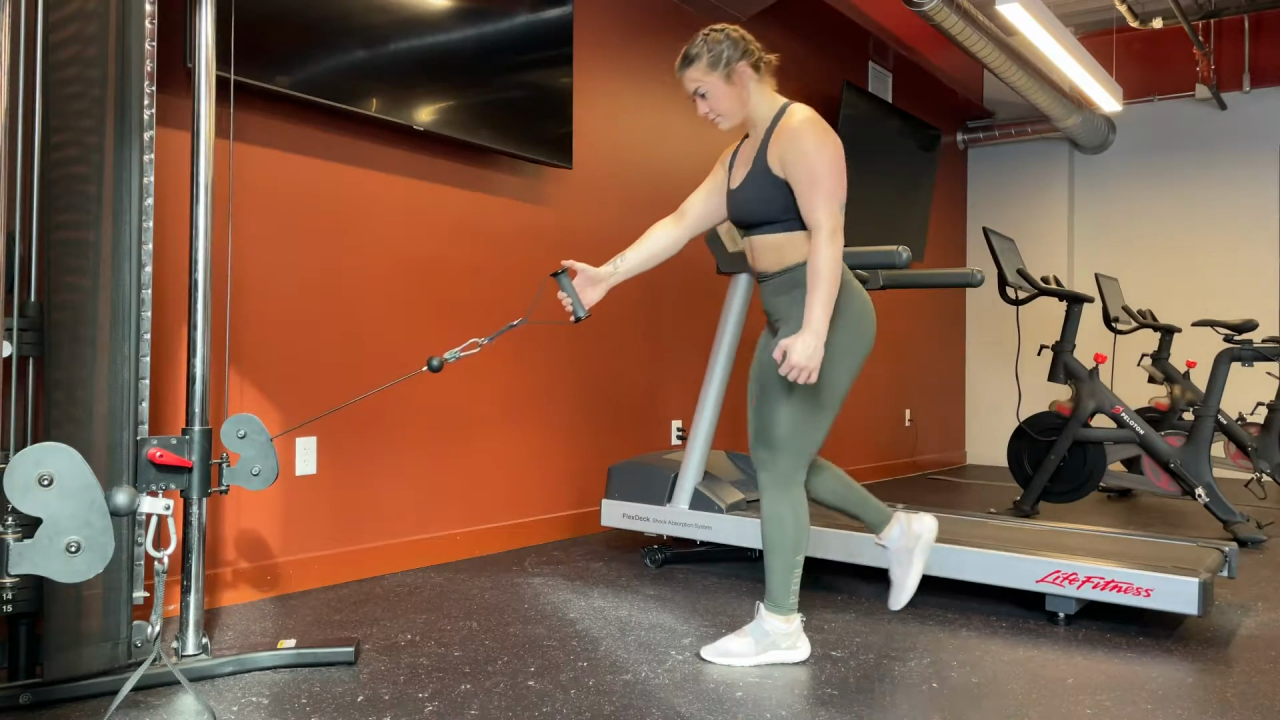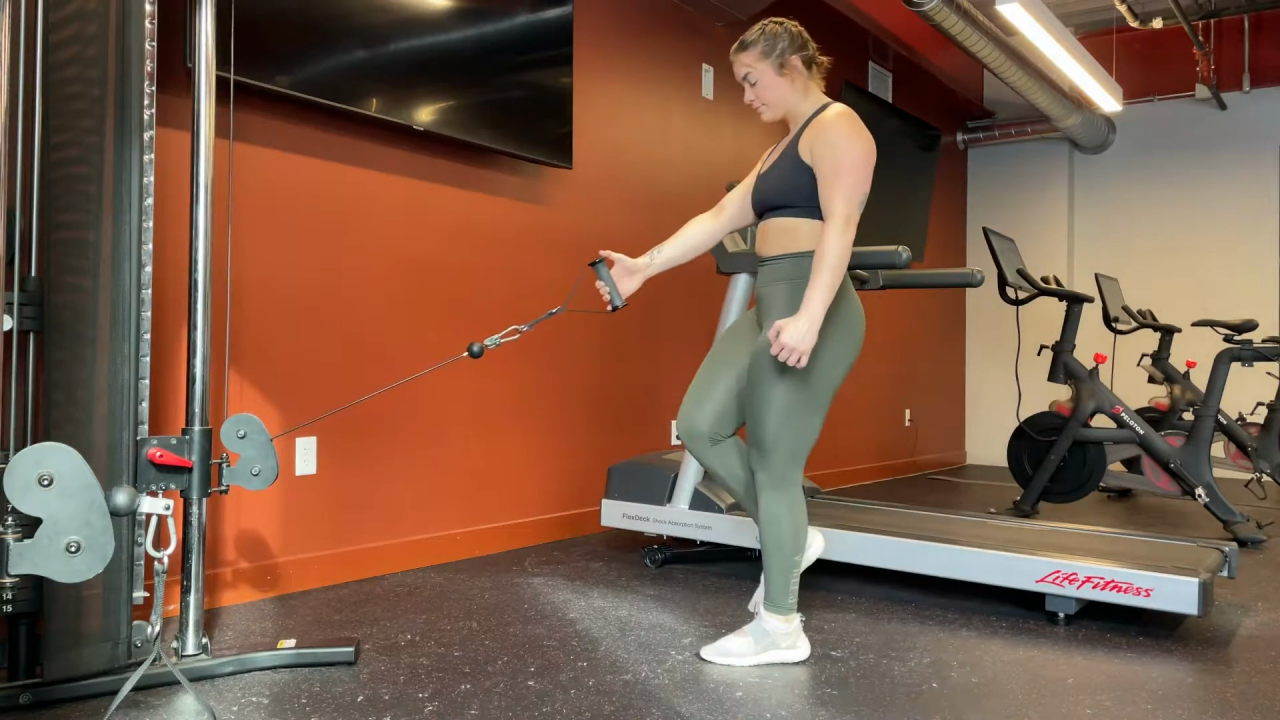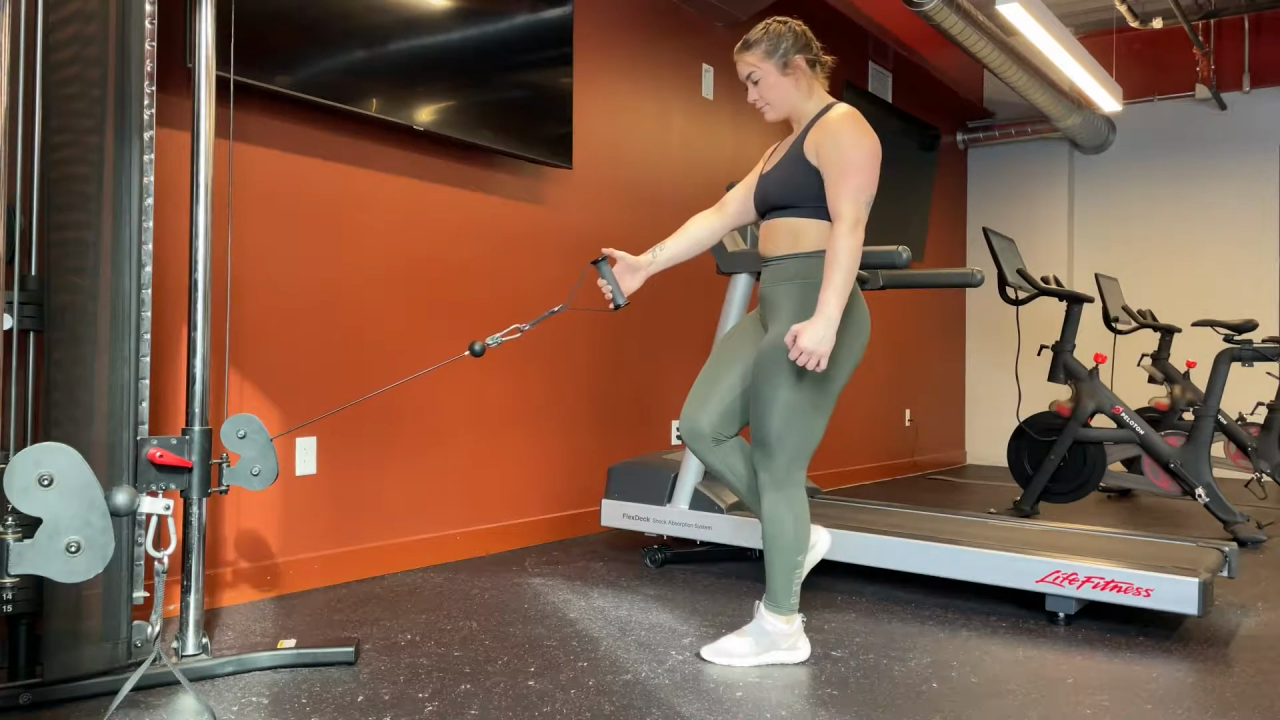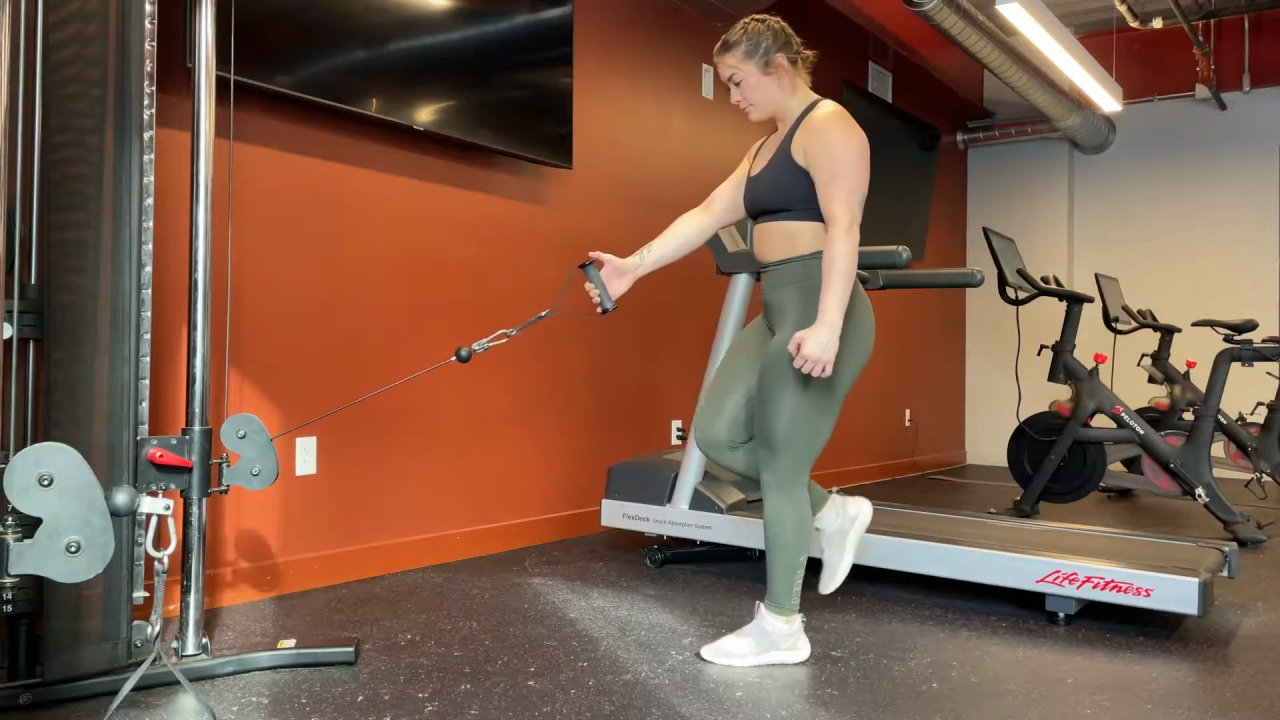
dt=0.4s
person 1, frame 1
left shoulder: (802, 132)
right shoulder: (741, 152)
left elbow: (826, 238)
right elbow: (681, 223)
left wrist: (813, 336)
right wrist: (608, 275)
left hip: (824, 318)
right hip: (785, 317)
left knee: (777, 467)
right knee: (784, 461)
left ankle: (781, 630)
right ankle: (898, 528)
person 1, frame 2
left shoulder: (837, 127)
right shoulder: (784, 147)
left elbow: (840, 225)
right elbow: (719, 218)
left wrist: (808, 317)
right wrist: (642, 267)
left hip: (811, 313)
right hip: (770, 309)
left knee: (773, 466)
right knee: (699, 426)
left ankle: (780, 629)
right ankle: (790, 538)
person 1, frame 3
left shoulder: (842, 127)
right shoulder: (784, 148)
left elbow: (849, 227)
right elbow: (721, 216)
left wrist: (824, 318)
right wrist: (646, 264)
left hip: (814, 310)
right hip: (772, 309)
left knee: (776, 466)
right knee: (702, 426)
left ankle: (780, 629)
right ankle: (795, 535)
person 1, frame 4
left shoulder: (828, 125)
right shoulder: (768, 144)
left elbow: (844, 229)
right elbow: (706, 216)
left wrist: (826, 326)
right wrist: (631, 268)
left hip: (821, 315)
right hip: (778, 314)
left knee: (778, 464)
right knee: (716, 435)
left ankle: (780, 630)
right ankle: (830, 512)
